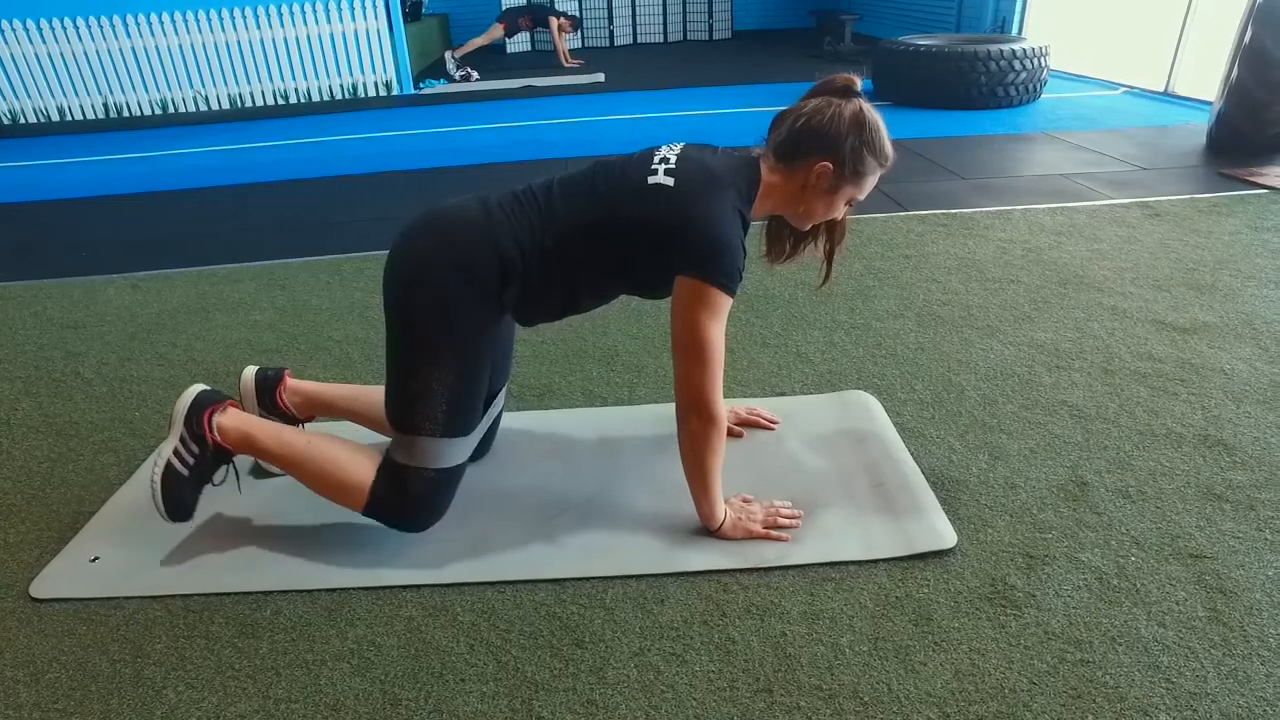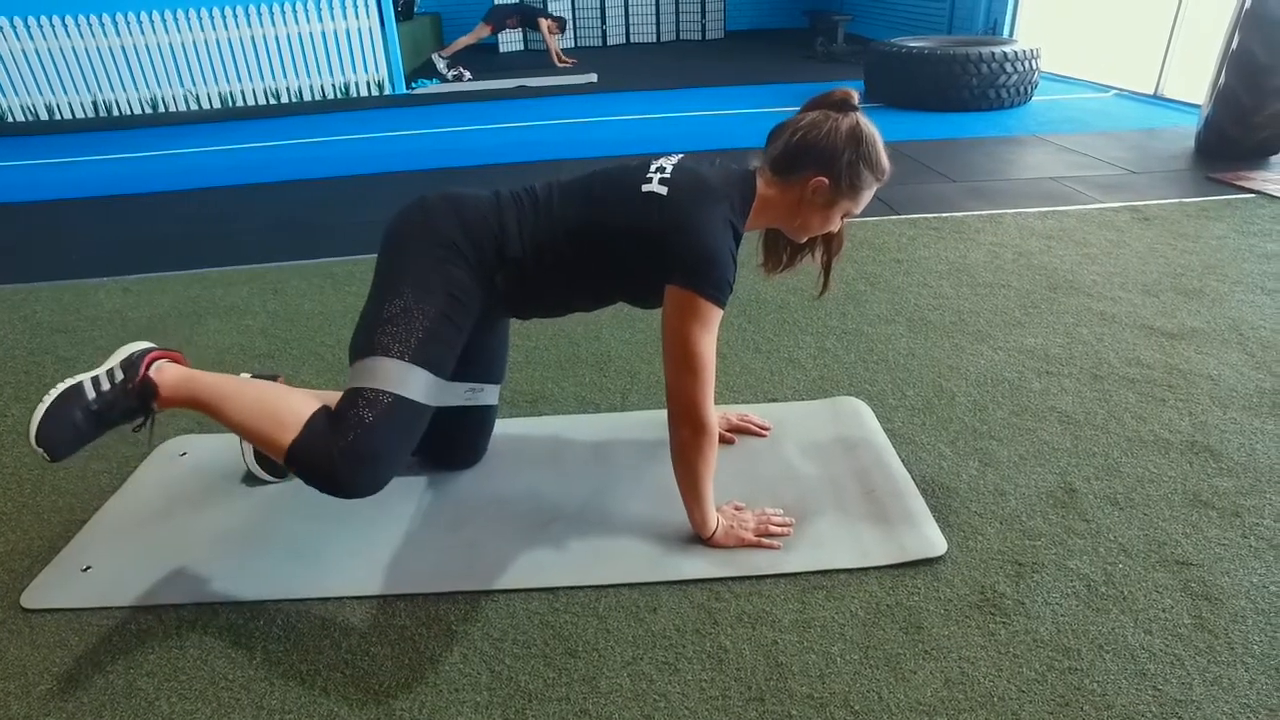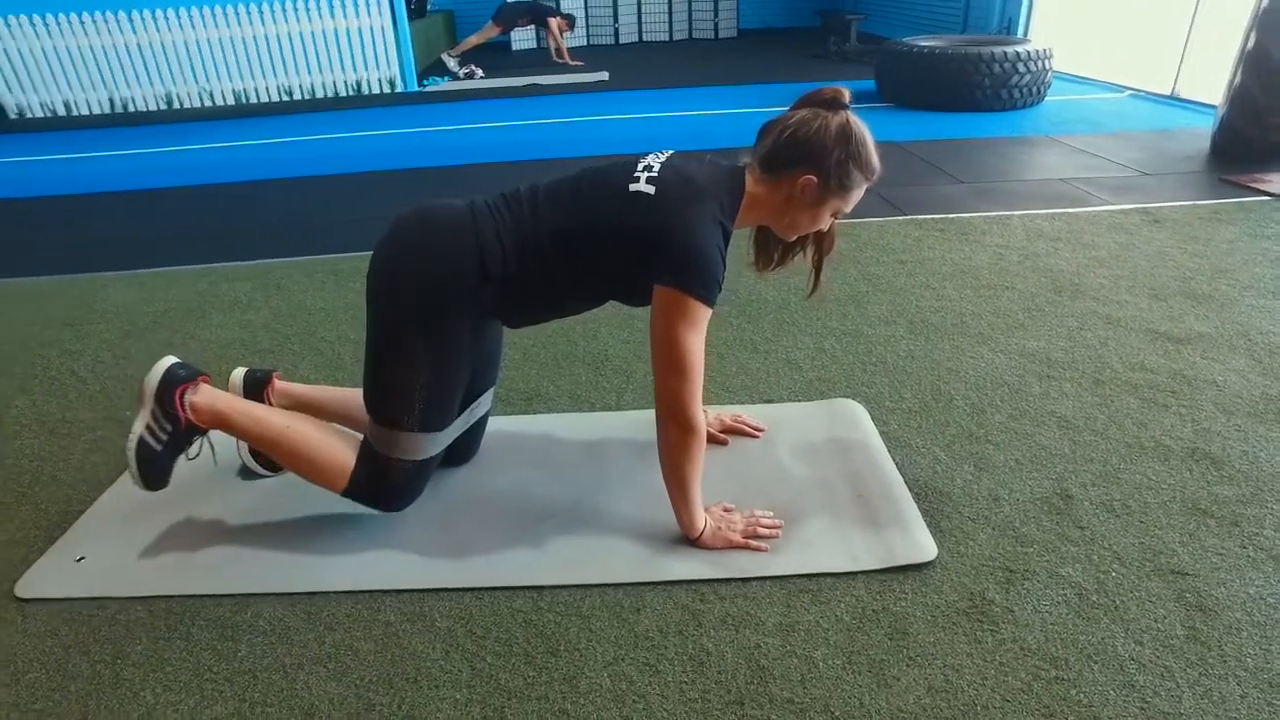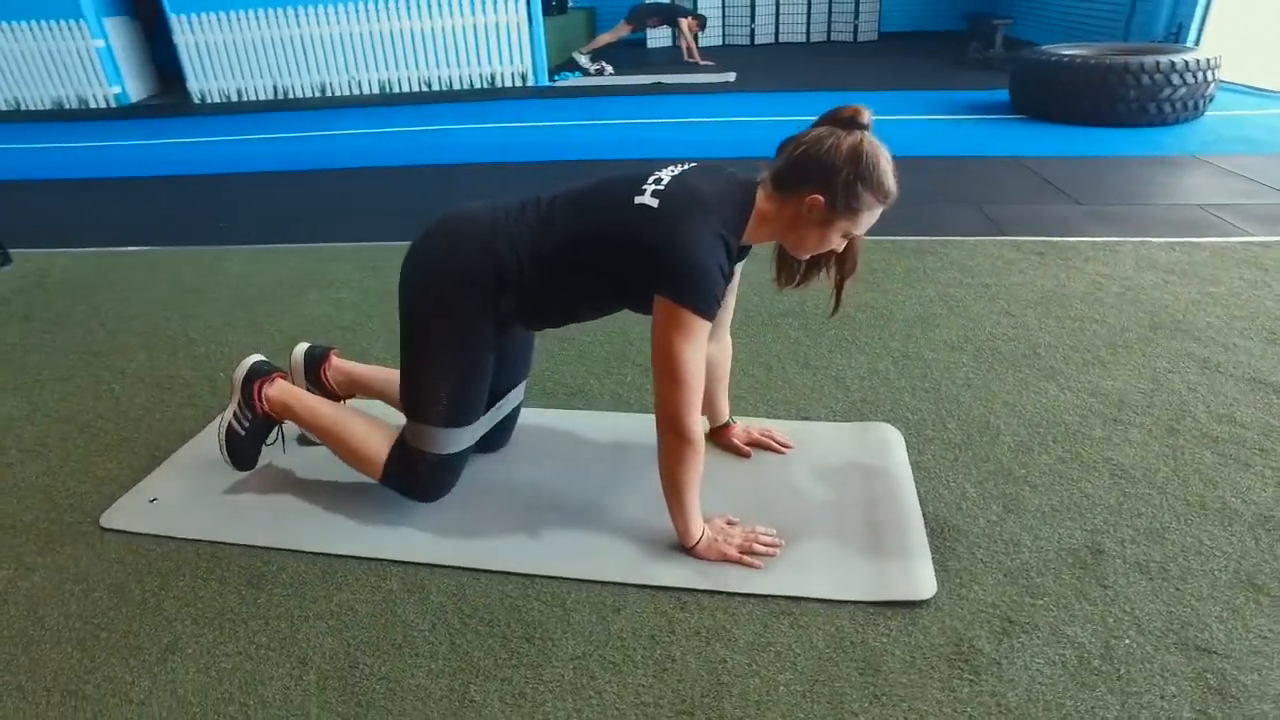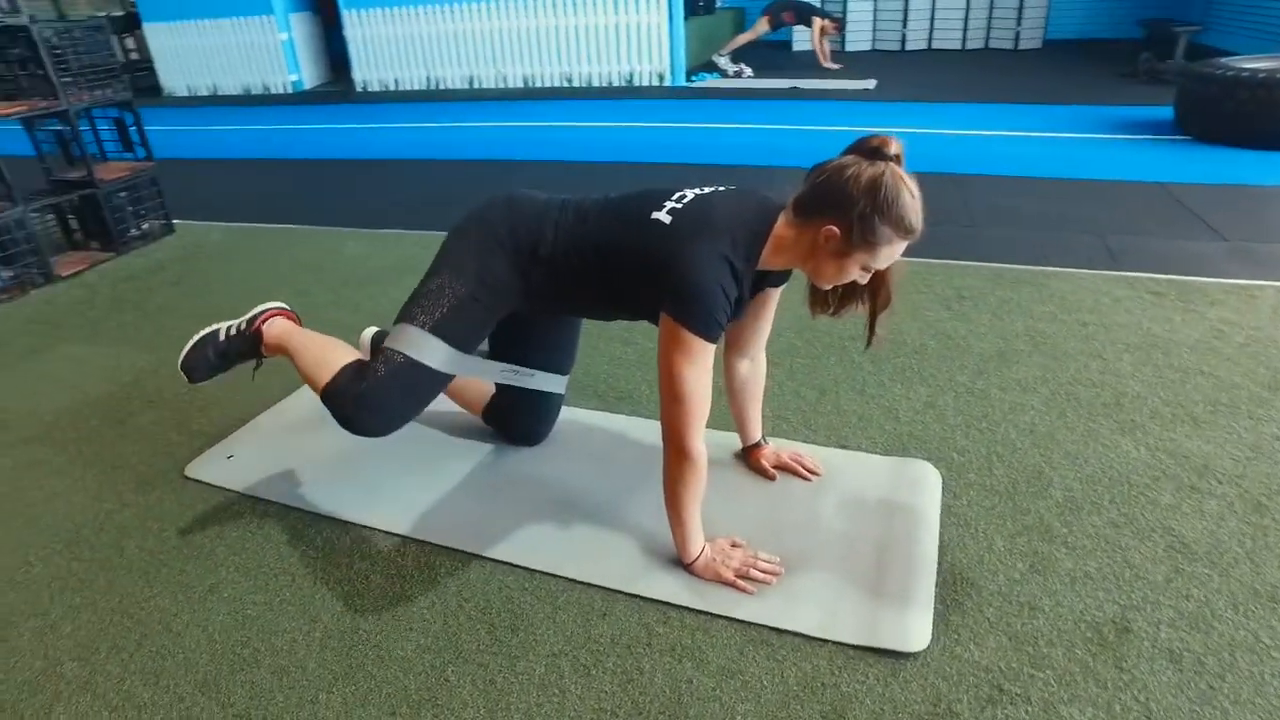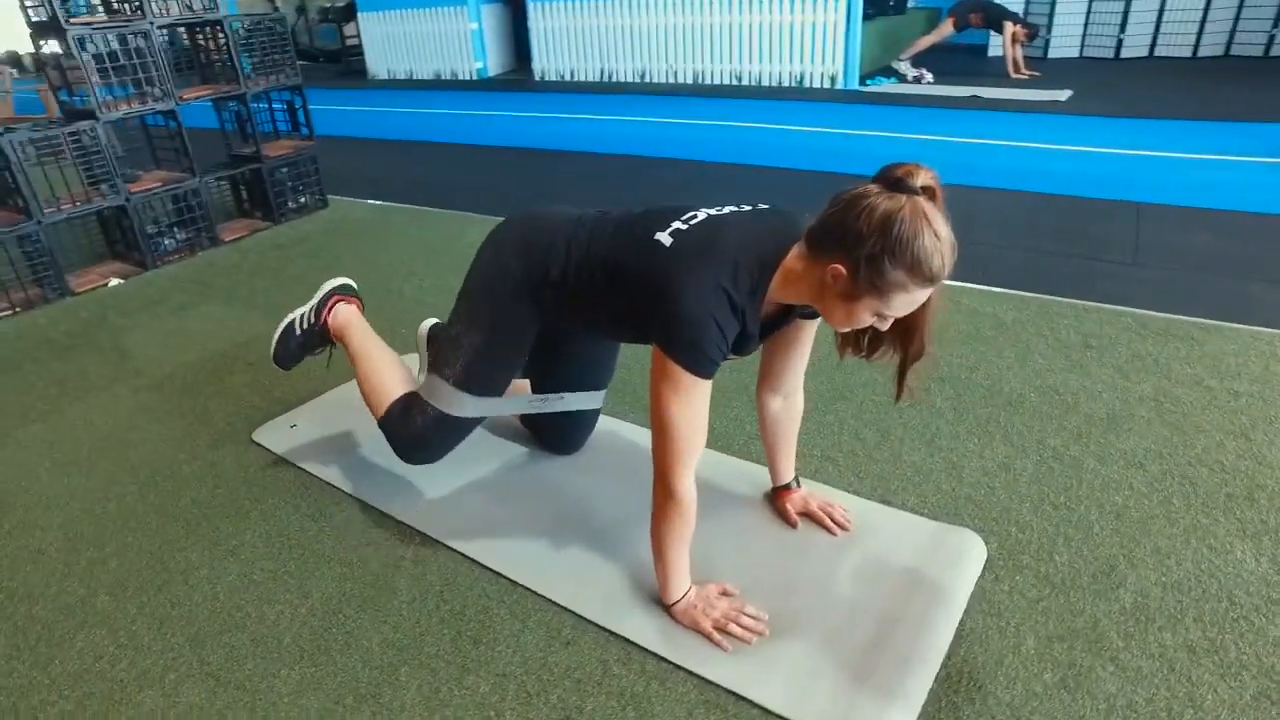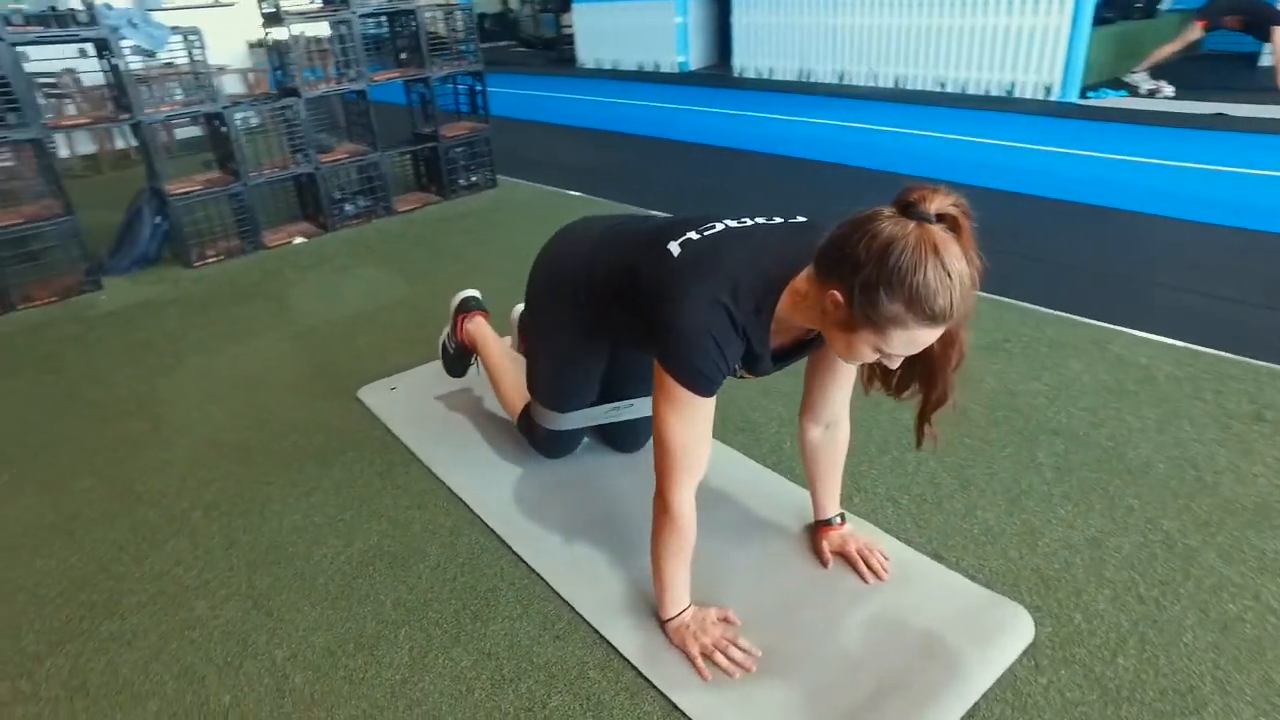
dt=0.7s
person 1, frame 1
left shoulder: (725, 172)
right shoulder: (714, 225)
right elbow: (697, 403)
left wrist: (712, 410)
right wrist: (715, 514)
left hip: (467, 257)
right hip: (453, 275)
left knee: (472, 435)
right knee: (413, 499)
left ankle: (284, 394)
right ankle: (223, 424)
person 1, frame 2
left shoulder: (724, 185)
right shoulder: (708, 236)
right elbow: (687, 412)
left wrist: (705, 419)
right wrist: (708, 521)
left hip: (468, 251)
right hip: (447, 256)
left knee: (459, 446)
right knee: (354, 458)
left ankle: (274, 395)
right ankle: (156, 379)
person 1, frame 3
left shoulder: (712, 182)
right shoulder: (695, 233)
right elbow: (676, 411)
left wrist: (698, 417)
right wrist: (696, 524)
left hip: (451, 260)
right hip: (436, 279)
left knee: (456, 445)
right knee: (391, 481)
left ankle: (268, 392)
right ankle: (196, 401)
person 1, frame 4
left shoulder: (734, 201)
right shoulder: (695, 244)
left elbow: (714, 335)
right elbow: (677, 421)
left wrist: (724, 423)
right wrist: (693, 533)
left hip: (496, 270)
right hip: (459, 278)
left knee: (488, 432)
right knee: (427, 474)
left ankle: (327, 371)
right ankle: (273, 394)
person 1, frame 5
left shoulder: (772, 237)
right shoulder: (708, 266)
left elbow: (745, 355)
right elbow: (683, 438)
left wrist: (755, 442)
right wrist: (693, 551)
left hip: (546, 272)
right hip: (502, 251)
left knee: (525, 426)
right knee: (371, 405)
left ankle: (398, 346)
right ankle: (271, 330)
person 1, frame 6
left shoulder: (804, 262)
right shoulder: (705, 298)
left elbow: (780, 391)
right elbow: (675, 474)
left wrist: (785, 485)
right wrist: (677, 595)
left hip: (582, 283)
right hip: (524, 271)
left knee: (561, 438)
right knee: (419, 436)
left ankle: (450, 346)
right ankle: (340, 315)
person 1, frame 7
left shoulder: (846, 274)
right shoulder: (709, 314)
left elbow: (824, 421)
right elbow: (677, 489)
left wrist: (829, 520)
right wrist: (677, 613)
left hip: (634, 280)
right hip: (573, 283)
left knee: (624, 438)
right knee: (554, 438)
left ankle: (538, 336)
right ankle: (472, 324)
